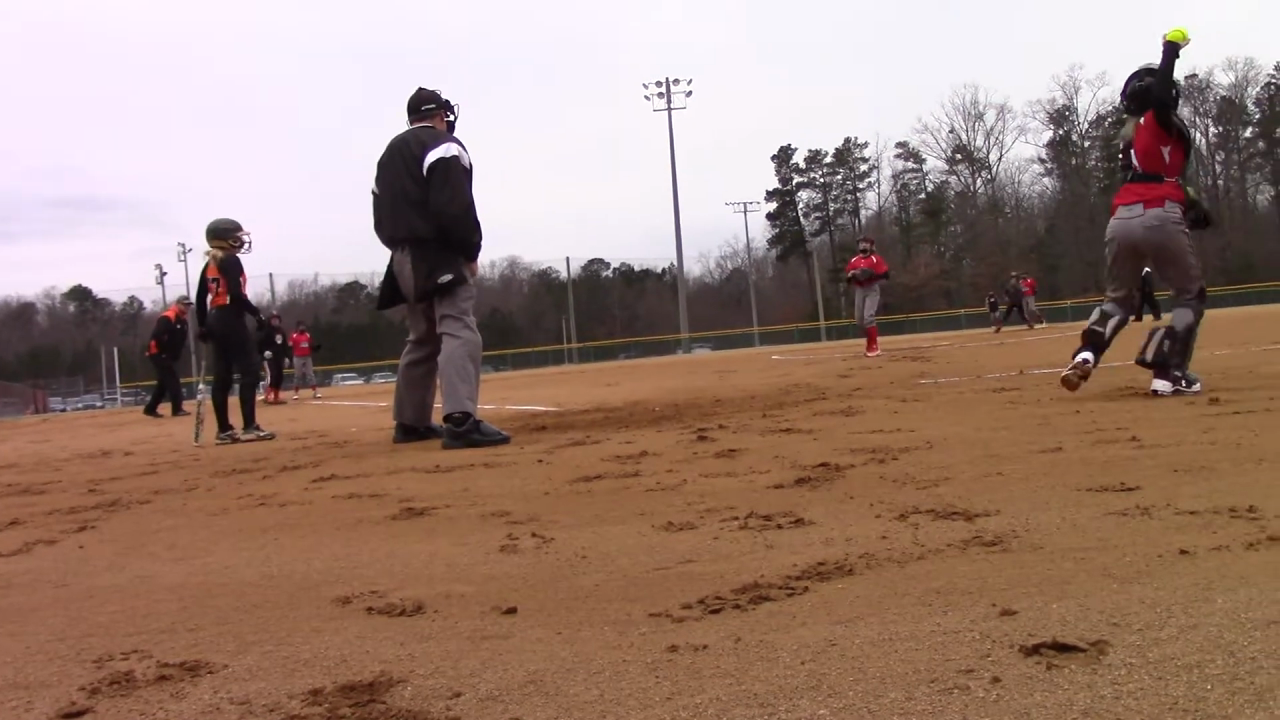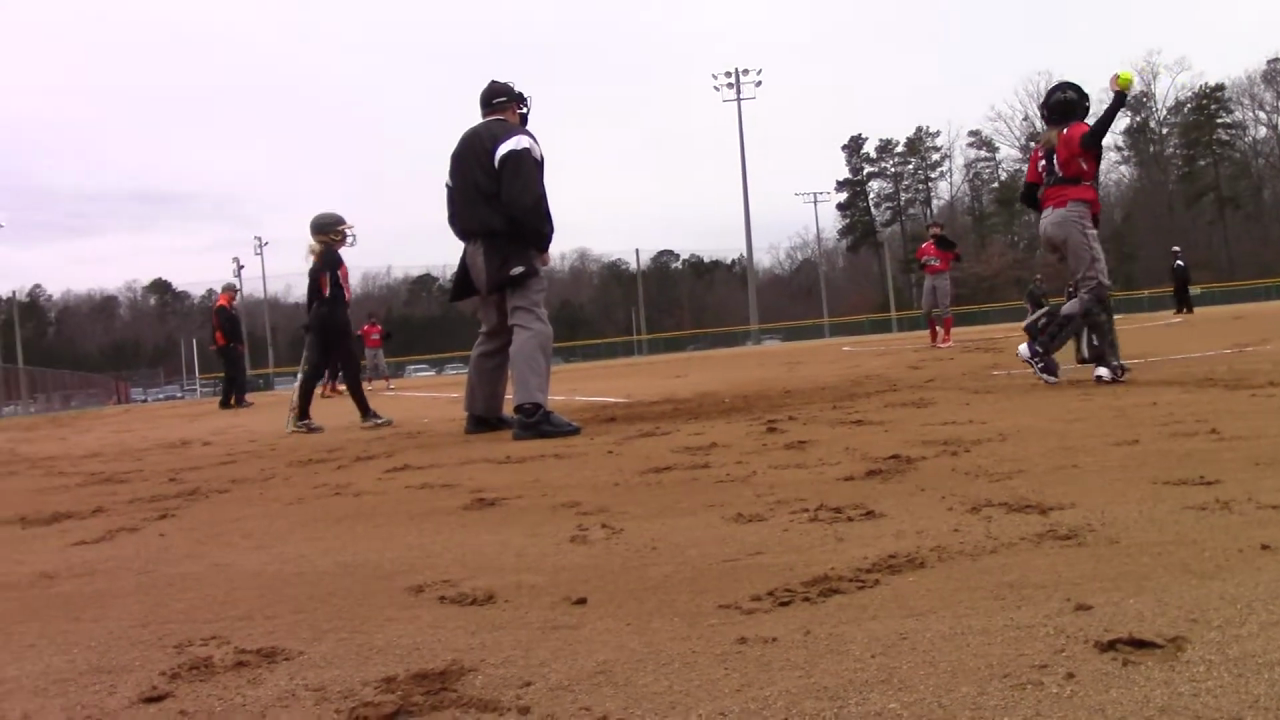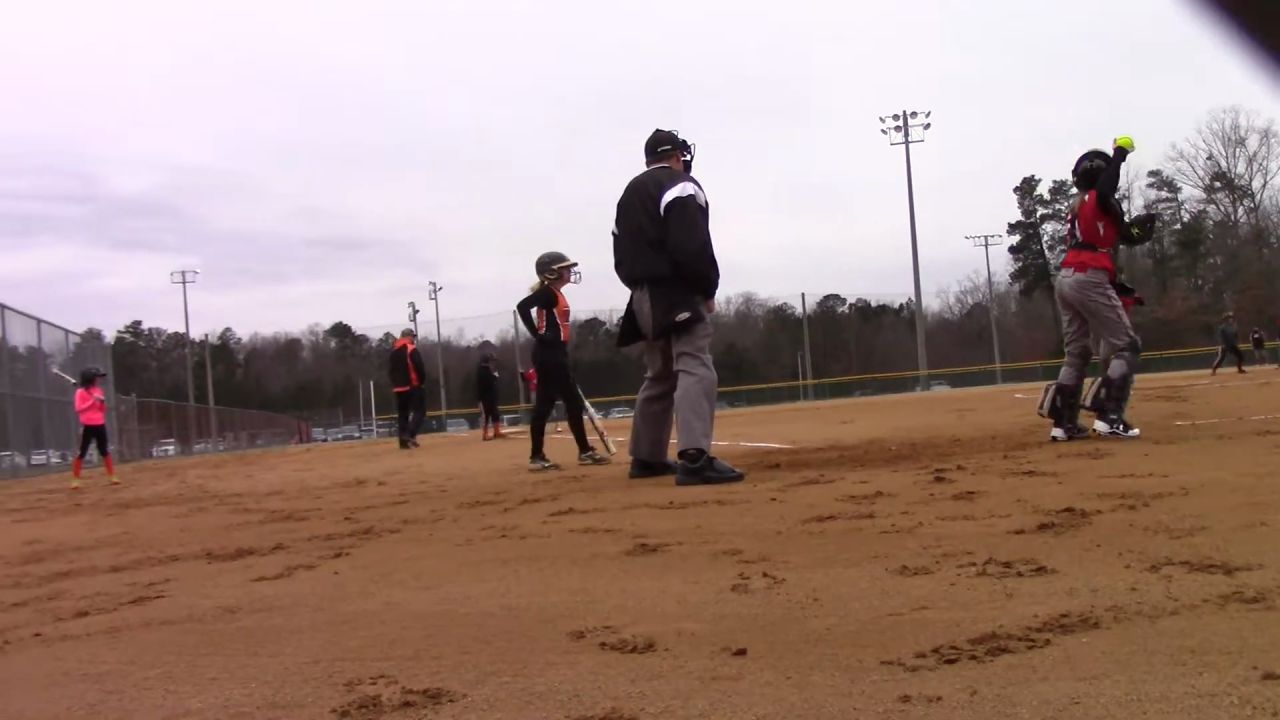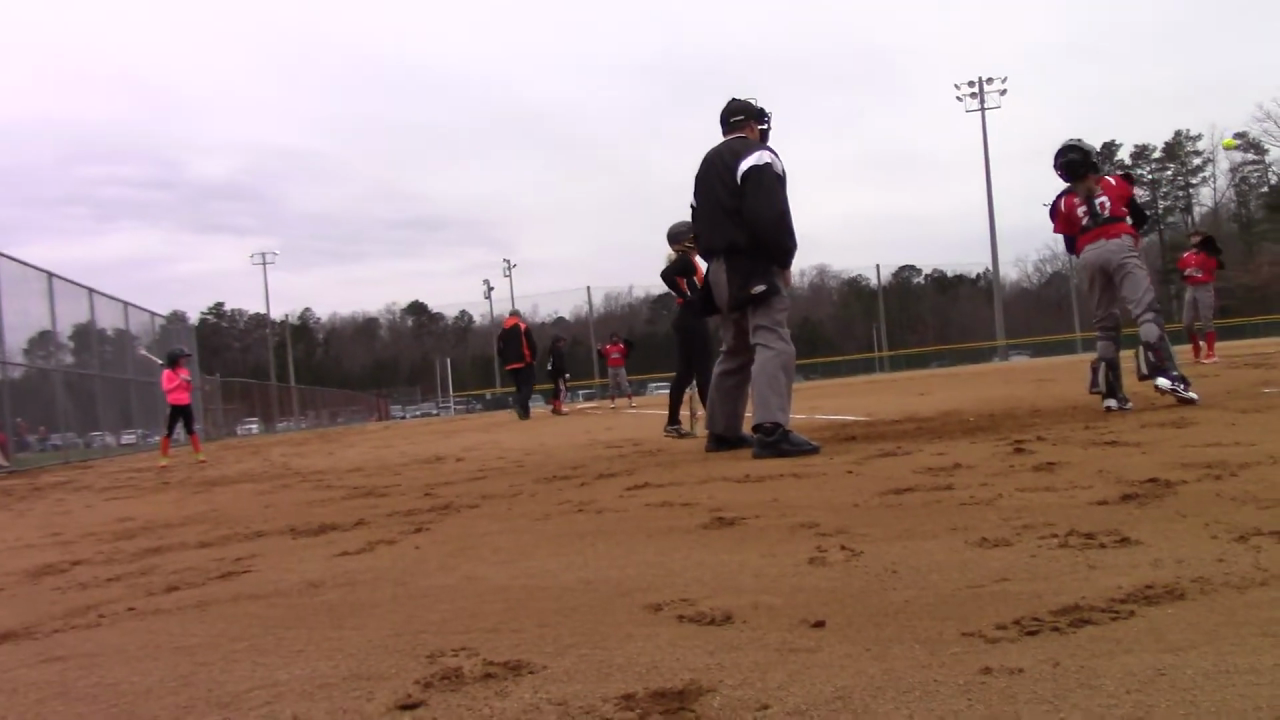
dt=1s
person 1, frame 1
left shoulder: (389, 154)
right shoulder: (444, 147)
left elbow: (381, 214)
right elbow: (455, 208)
left wrist: (401, 247)
right wrist: (471, 251)
left hip: (404, 259)
right hip: (438, 256)
left knee: (422, 339)
right knee: (459, 332)
left ankle: (411, 421)
right ankle: (460, 422)
person 1, frame 2
left shoulder: (463, 147)
right shoulder: (516, 140)
left elbow: (455, 206)
right elbow: (526, 201)
left wrist: (475, 240)
right wrist: (542, 242)
left hip: (478, 251)
right hip: (510, 248)
left knee: (494, 331)
right knee: (530, 324)
left ankle: (482, 412)
right ankle: (531, 412)
person 1, frame 3
left shoulder: (628, 195)
right shoulder: (681, 186)
left elbow: (621, 254)
right elbow: (692, 246)
left wrist: (640, 286)
right wrist: (708, 289)
left hip: (644, 298)
right hip: (676, 294)
left knee: (659, 376)
right knee: (695, 369)
left ankle: (646, 456)
right ankle: (695, 458)
person 1, frame 4
left shoulder: (706, 166)
right shoulder: (758, 156)
left elbow: (699, 226)
right elbow: (770, 216)
left wrist: (717, 259)
right wrist: (784, 259)
left hip: (720, 269)
right hip: (753, 265)
left knee: (735, 351)
right knee: (772, 342)
left ankle: (723, 431)
right ankle: (771, 431)
person 2, frame 1
left shoulder: (1131, 133)
right shoulder: (1158, 121)
right elbow: (1160, 89)
left wrist: (1188, 199)
right wrist: (1171, 47)
left hip: (1120, 221)
right hip: (1161, 218)
left knee: (1119, 299)
right knee: (1190, 295)
left ankle: (1087, 351)
right ankle: (1168, 373)
person 2, frame 2
left shoulder: (1041, 147)
right shoulder: (1077, 133)
left elbow: (1027, 195)
right elbow: (1093, 136)
right wrist: (1118, 97)
left hip: (1049, 221)
right hip: (1073, 218)
left knee: (1097, 289)
right knee: (1094, 291)
left ankle: (1107, 362)
right ankle: (1038, 349)
person 2, frame 3
left shoulder: (1078, 206)
right shoulder: (1101, 201)
right elbow: (1102, 190)
left wrist: (1125, 234)
right wrist: (1118, 155)
left hip: (1065, 279)
right hip: (1090, 280)
left knee: (1076, 353)
right knee: (1126, 346)
left ankle: (1063, 421)
right ankle: (1109, 417)
person 2, frame 4
left shoulder: (1063, 201)
right shoulder: (1114, 181)
left elbow: (1070, 245)
right elbow: (1140, 216)
left hip: (1089, 256)
right hip: (1120, 248)
left knee: (1105, 324)
right knee: (1146, 311)
left ankle: (1112, 392)
right ankle: (1167, 374)
person 3, frame 1
left shoulder: (209, 265)
right shoulder: (231, 261)
left elbow: (200, 298)
right elbow: (236, 293)
left wrist: (202, 326)
right wrist: (257, 314)
left hip: (215, 321)
right hip: (231, 320)
left knee: (222, 377)
right knee: (249, 373)
left ankle: (224, 430)
right ankle: (250, 427)
person 3, frame 2
left shoulder: (324, 256)
right shoulder: (331, 254)
left elbow: (312, 290)
right elbow: (314, 274)
left wrist: (311, 318)
right wrist: (323, 306)
left hip: (323, 316)
right hip: (333, 315)
left knee: (315, 368)
right knee: (350, 366)
left ankle: (302, 419)
right ankle: (367, 415)
person 3, frame 3
left shoulder: (557, 295)
right shoulder: (547, 293)
right elbow: (522, 306)
right wrist: (537, 334)
left hip: (557, 355)
right hip: (548, 354)
left knee: (574, 403)
right knee: (544, 404)
left ankle: (585, 451)
right ankle: (536, 456)
person 3, frame 4
left shoulder: (686, 262)
right shoulder: (686, 260)
right elbow: (666, 274)
right wrist: (688, 298)
left hip: (686, 319)
right hip: (692, 319)
left knee: (685, 372)
right knee: (704, 371)
left ankle: (673, 424)
